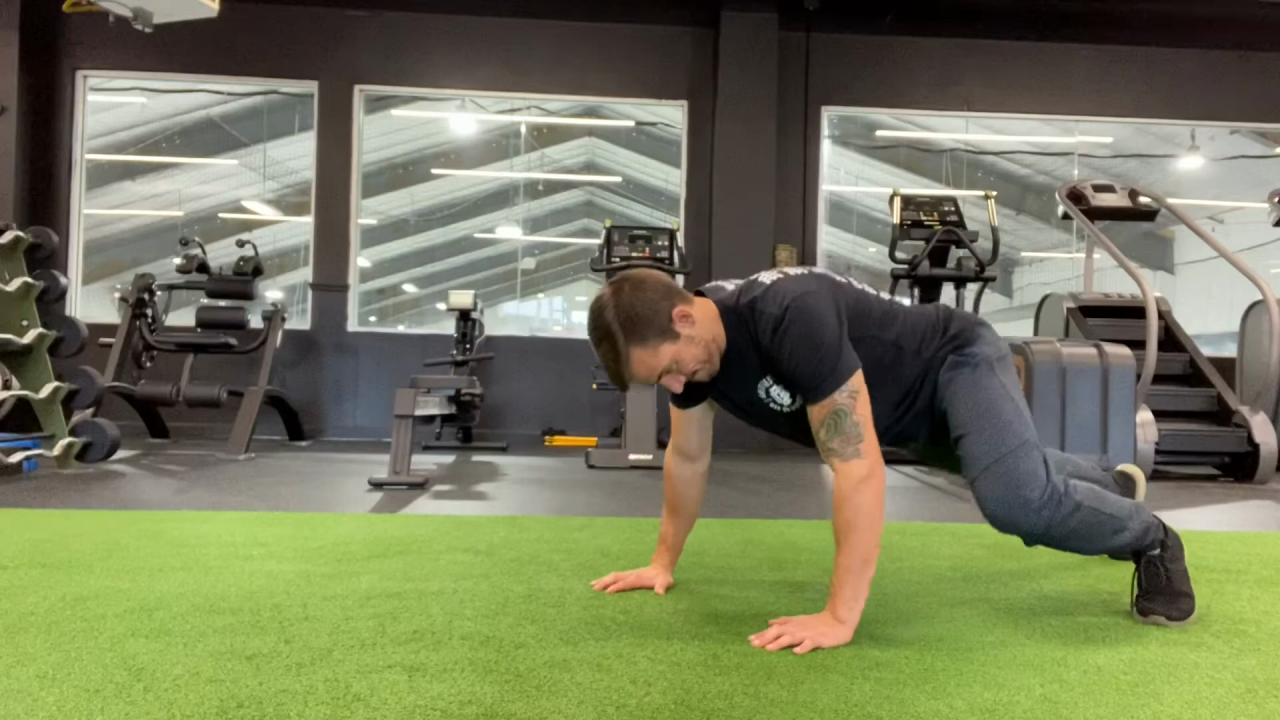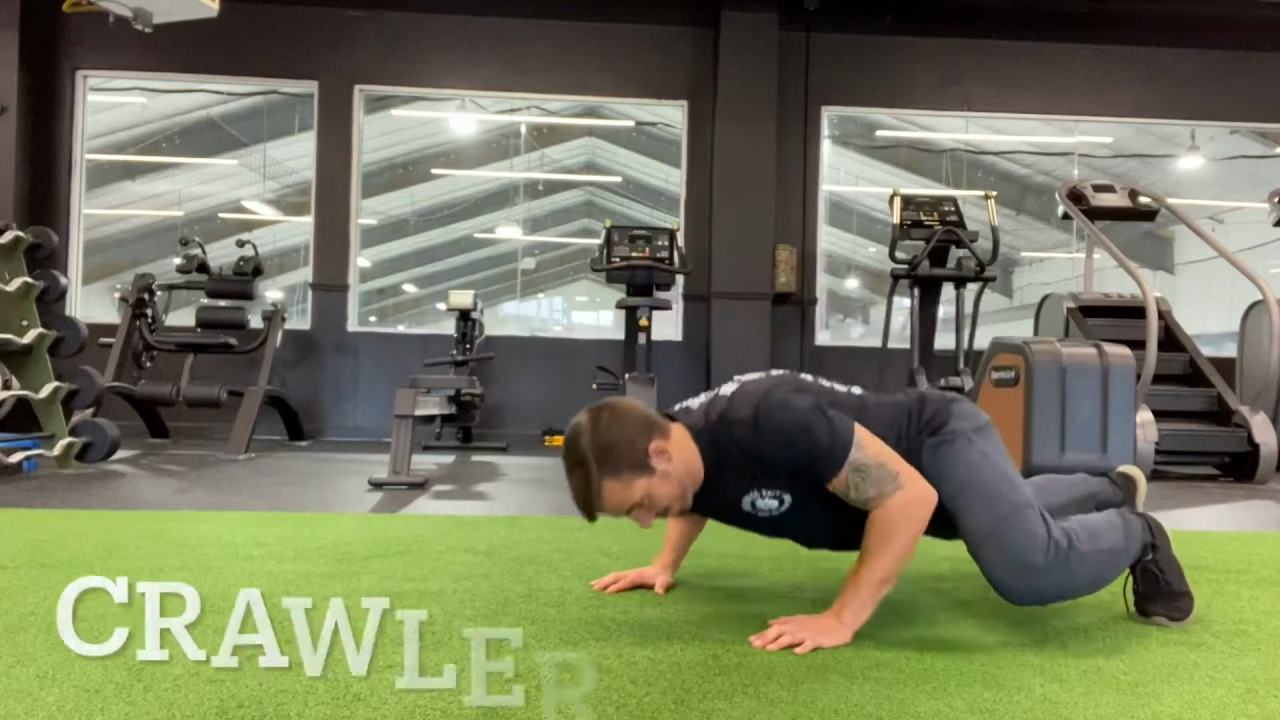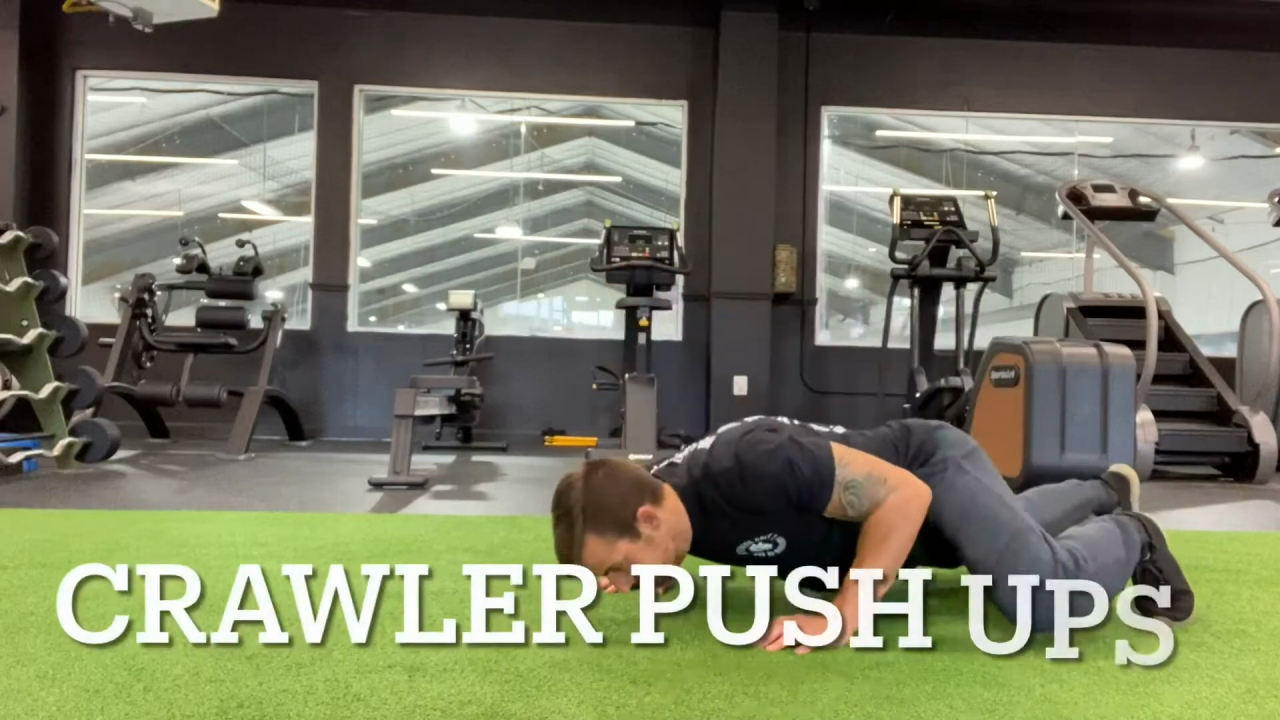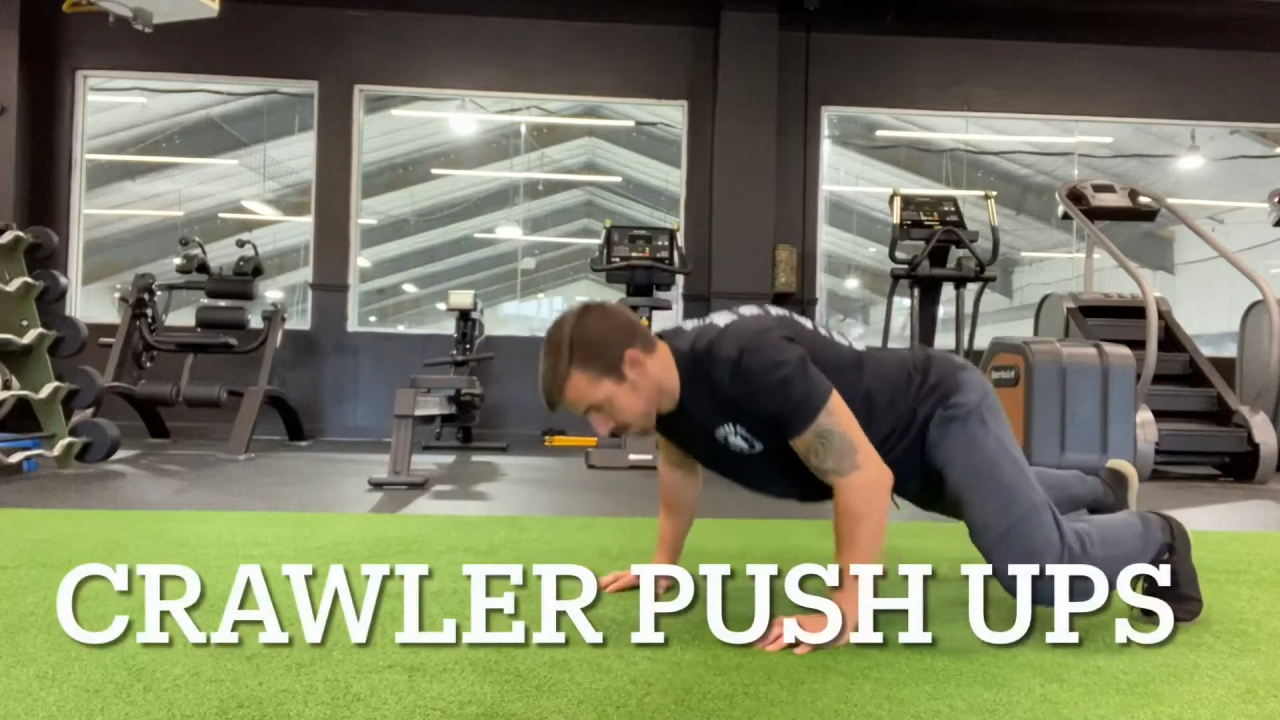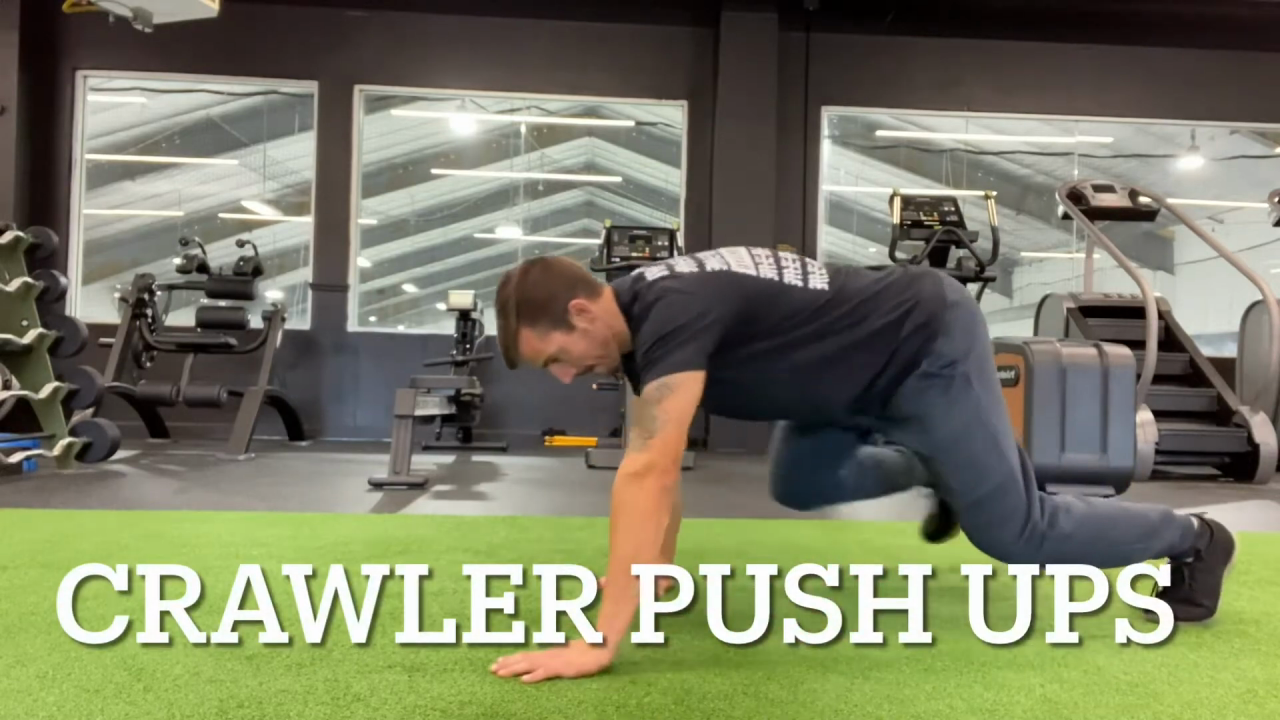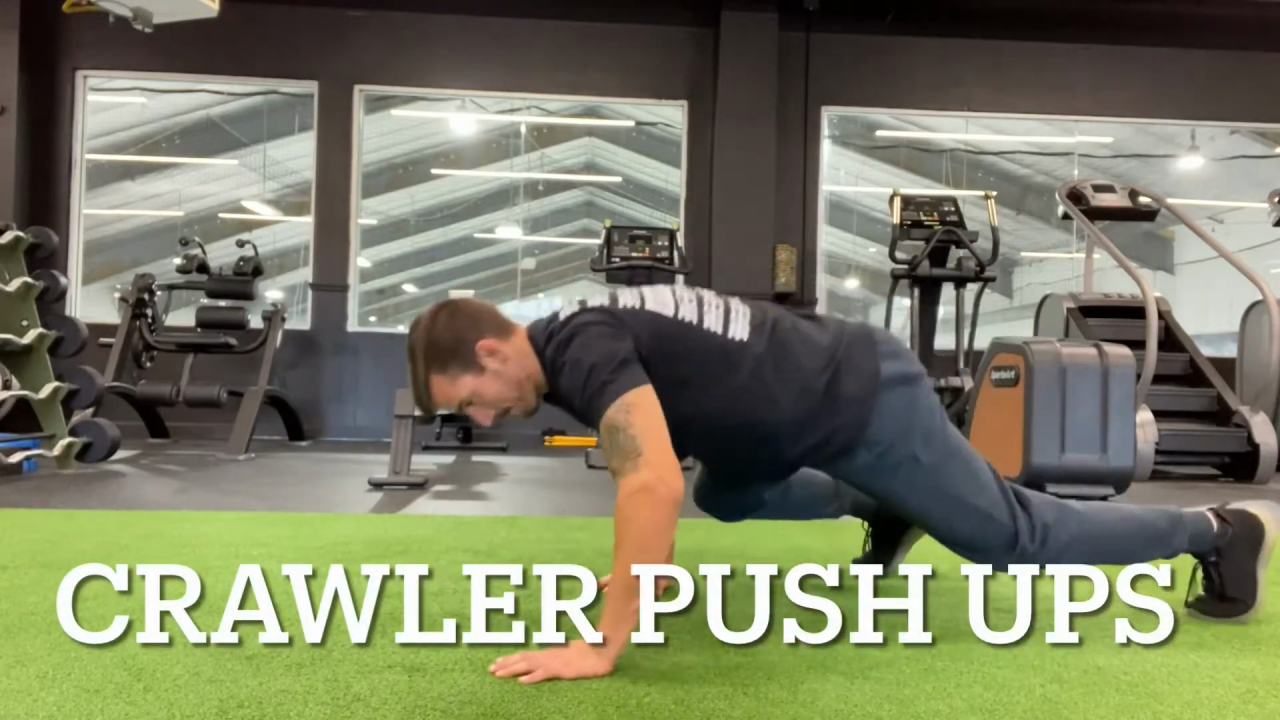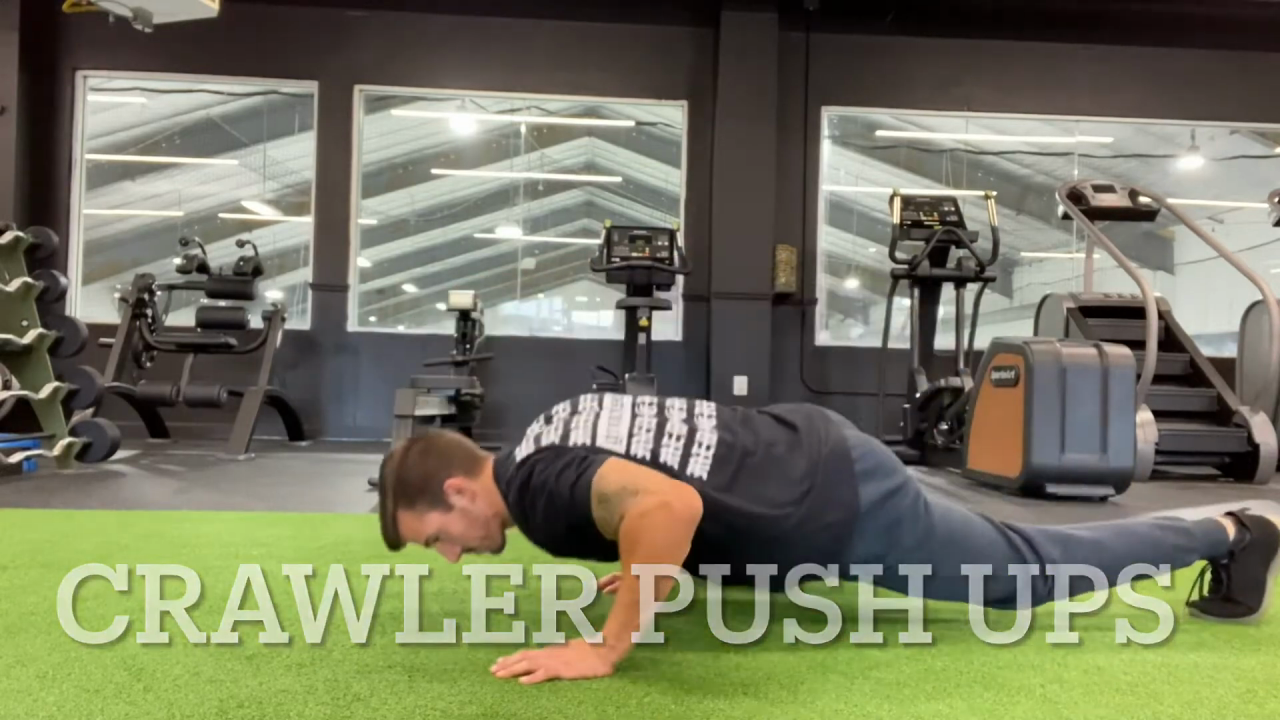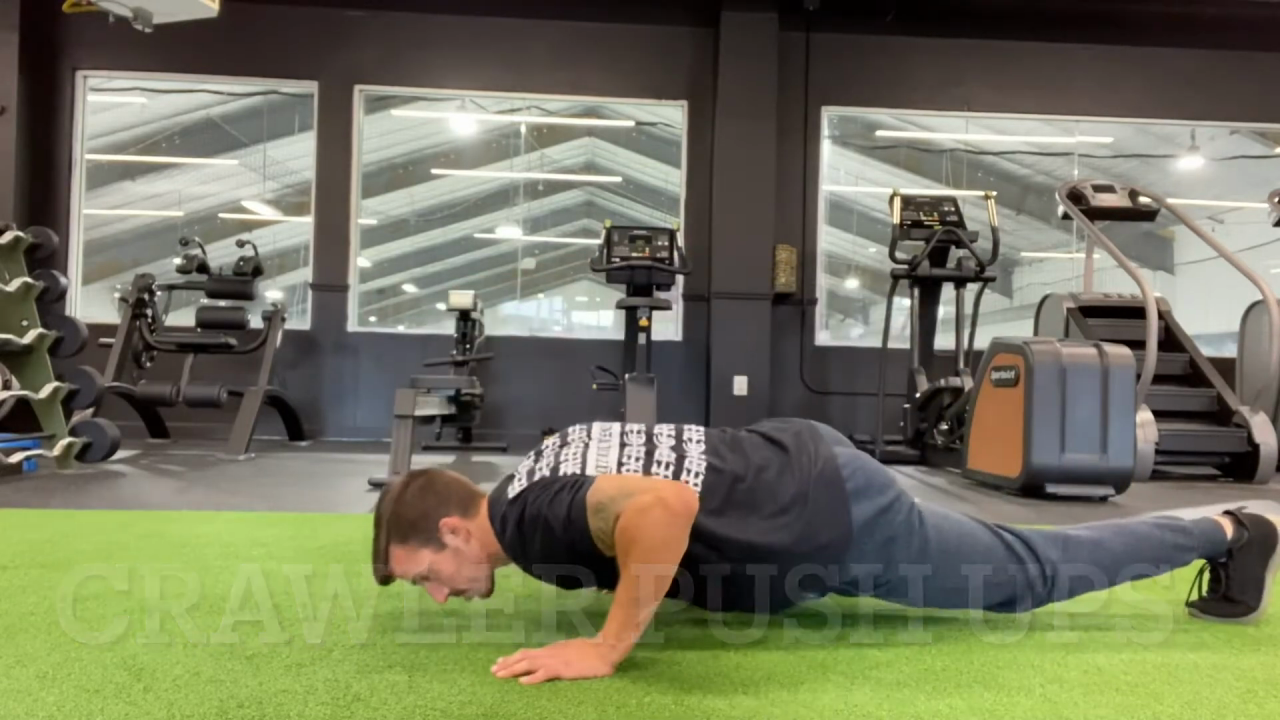
dt=0.4s
person 1, frame 1
left shoulder: (792, 315)
right shoulder: (685, 341)
left elbow: (857, 467)
right elbow: (686, 456)
left wrist: (841, 617)
right wrist: (663, 562)
left hip: (958, 362)
right hip: (911, 397)
left knee: (1018, 500)
right knee: (1007, 471)
left ankle: (1148, 538)
right ankle: (1113, 487)
person 1, frame 2
left shoulder: (766, 422)
right shoulder: (679, 449)
left elbow: (910, 497)
left wrist: (840, 619)
right wrist: (665, 564)
left hip: (939, 440)
right hip: (900, 468)
left knee: (1027, 566)
right knee: (1005, 511)
left ankle: (1133, 537)
right ankle: (1113, 490)
person 1, frame 3
left shoulder: (748, 469)
right shoulder: (672, 494)
left elbow: (904, 493)
left wrist: (844, 615)
right wrist: (661, 569)
left hip: (930, 467)
right hip: (895, 500)
left knee: (1038, 589)
right knee: (1008, 526)
left ankle: (1128, 538)
right ankle: (1107, 491)
person 1, frame 4
left shoulder: (748, 361)
right shoulder: (664, 384)
left elbow: (864, 477)
right elbow: (681, 462)
left wrist: (843, 612)
right wrist: (665, 563)
left hip: (943, 407)
right hip: (895, 436)
left knee: (1036, 566)
right knee: (1002, 496)
left ankle: (1151, 537)
right ankle: (1104, 489)
person 1, frame 5
left shoulder: (669, 313)
right shoulder: (634, 324)
left elbow: (649, 469)
right elbow: (652, 461)
left wrist: (607, 638)
right wrist: (656, 565)
left hip: (930, 343)
right hip: (866, 358)
left knee: (1010, 530)
right knee: (796, 484)
left ankle: (1190, 539)
right ankle: (931, 469)
person 1, frame 6
left shoulder: (581, 351)
right shoulder: (578, 340)
left elbow: (653, 484)
right elbow: (651, 464)
left wrist: (605, 644)
right wrist: (646, 567)
left hip: (867, 405)
right hip: (827, 389)
left knee: (1014, 538)
right knee: (723, 495)
right ankle: (885, 509)
person 1, frame 7
left shoulder: (543, 487)
right shoulder: (548, 443)
left elbow: (672, 507)
left wrist: (606, 647)
right wrist: (647, 563)
left hip: (844, 503)
right hip: (810, 442)
left knee: (1027, 570)
right ankle: (884, 561)
person 1, frame 8
left shoulder: (537, 521)
right shoulder: (538, 482)
left elbow: (667, 504)
left wrist: (608, 645)
right wrist: (643, 576)
left hip: (837, 521)
right hip: (802, 457)
left knee: (1027, 574)
